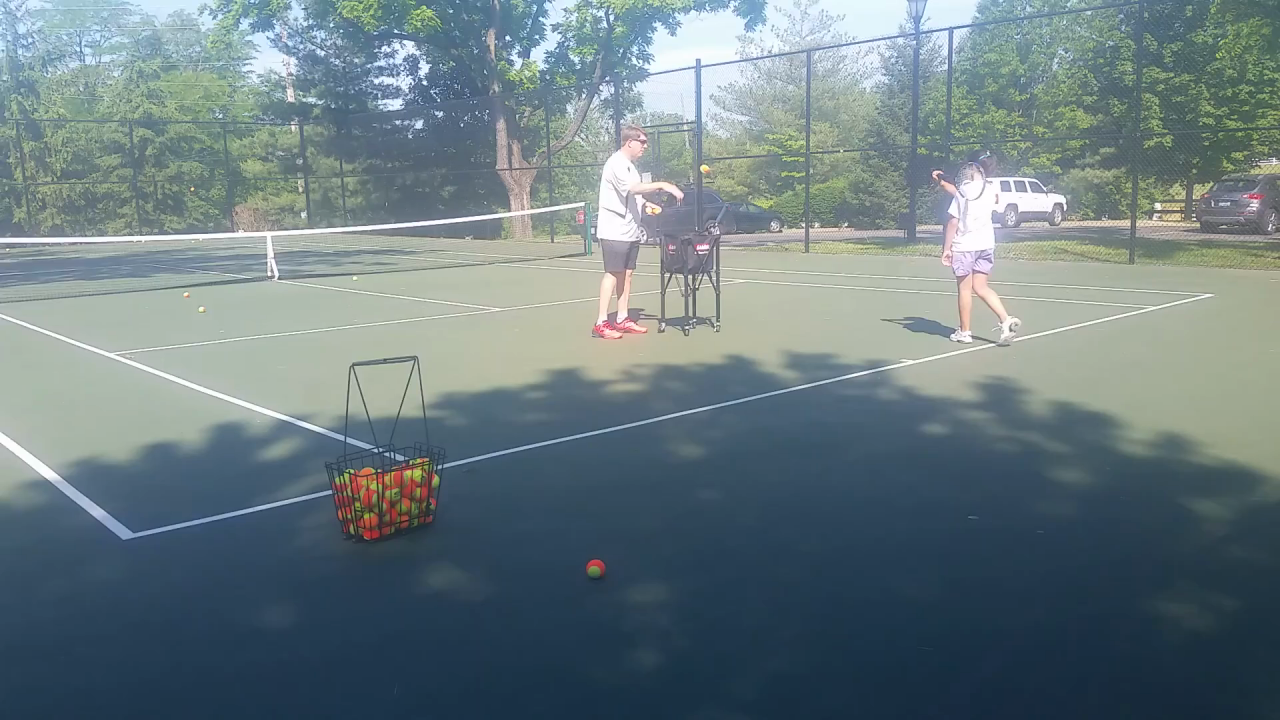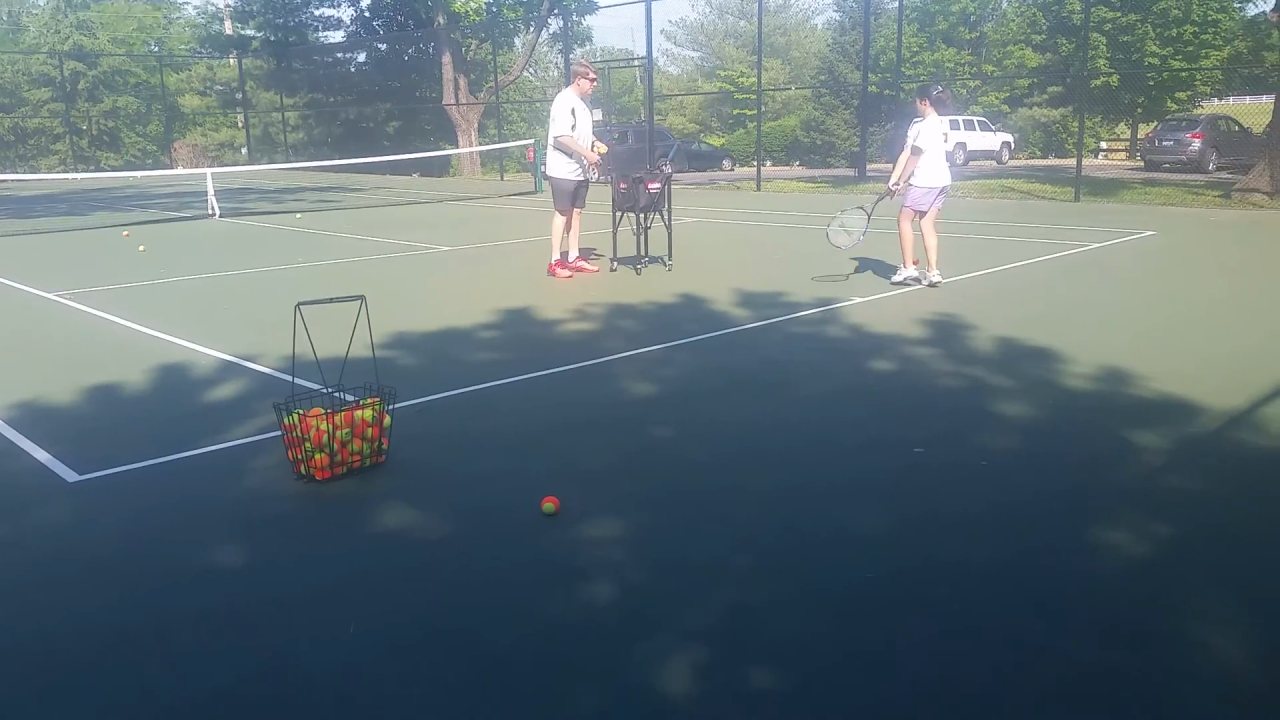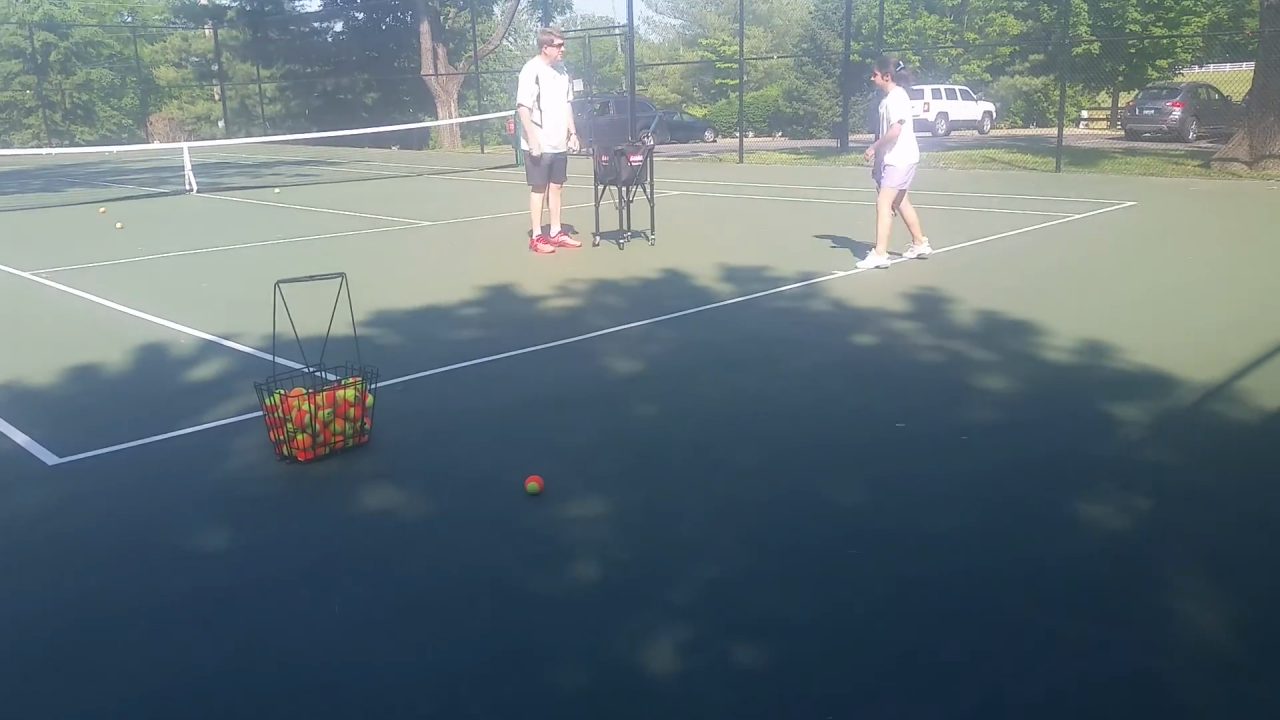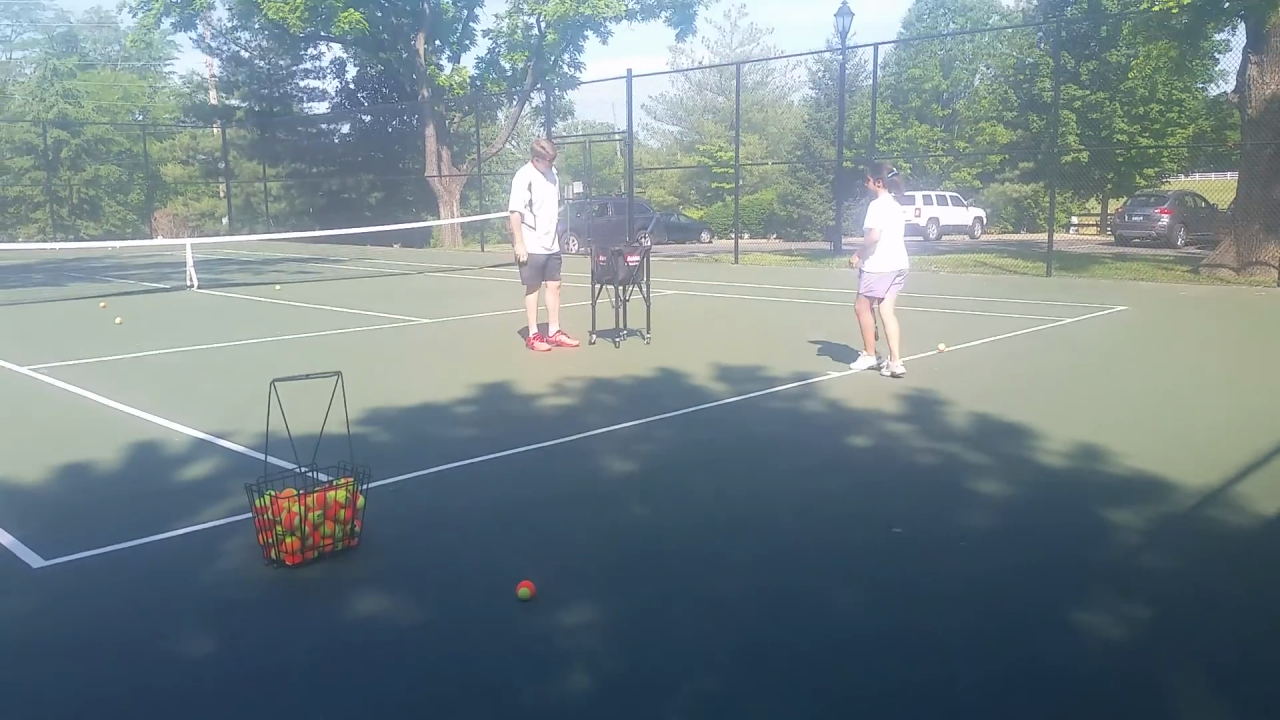
dt=0.5s
person 1, frame 1
left shoulder: (629, 164)
right shoulder: (617, 163)
right elbow: (634, 187)
left wrist: (645, 204)
right wrist: (664, 185)
left hip: (629, 231)
right hip: (614, 231)
left knee: (627, 274)
right knee: (613, 274)
left ankle: (622, 319)
right ankle: (601, 323)
person 1, frame 2
left shoulder: (581, 101)
right shoulder: (564, 101)
right elbow: (562, 137)
left wrist: (595, 142)
right wrist: (587, 153)
left hip: (579, 169)
right hip: (563, 169)
left knee: (576, 212)
right knee: (562, 213)
left ankle: (573, 258)
right ankle: (555, 262)
person 1, frame 3
left shoulder: (561, 69)
right shoulder: (532, 70)
right elbow: (523, 107)
left wrist: (572, 133)
right wrist: (531, 139)
left hip: (559, 143)
right hip: (539, 144)
left knee: (556, 187)
right knee: (539, 188)
left ankle: (556, 233)
right ankle: (537, 237)
person 1, frame 4
left shoulder: (551, 172)
right shoulder: (524, 177)
right elbow: (515, 212)
right wrist: (519, 243)
left hip: (551, 243)
right hip: (532, 245)
left knee: (554, 285)
right knee: (533, 287)
left ankle: (554, 332)
right ankle: (533, 336)
person 2, frame 1
right shoulder: (991, 189)
left elbow: (953, 221)
left wrist: (946, 248)
right wrist: (942, 182)
left hip: (965, 246)
right hip: (986, 244)
left knee: (964, 288)
right knee: (981, 287)
left ankle: (964, 332)
right ankle: (1007, 320)
person 2, frame 2
left shoulder: (927, 124)
right shoulder: (928, 124)
left elbow: (915, 155)
right elbow: (907, 152)
left wrist: (902, 180)
right wrist: (894, 177)
left hip: (925, 181)
right hip: (940, 181)
left knee: (904, 219)
right knee: (927, 226)
left ankle: (908, 267)
right ankle: (932, 272)
person 2, frame 3
left shoulder: (897, 97)
right shoulder: (888, 99)
left elbow: (895, 130)
left wrist: (873, 148)
right wrist: (879, 160)
left hip: (900, 159)
right hip: (895, 158)
left knee: (883, 202)
right knee: (901, 202)
left ankle: (880, 254)
right ankle: (920, 243)
person 2, frame 4
left shoulder: (878, 205)
right shoulder: (896, 206)
left elbow: (874, 236)
left wrist: (857, 255)
right wrist: (864, 256)
left hip: (879, 265)
right hip: (898, 263)
left knee: (862, 307)
right knee: (887, 312)
left ankle: (869, 355)
right ankle: (894, 362)
